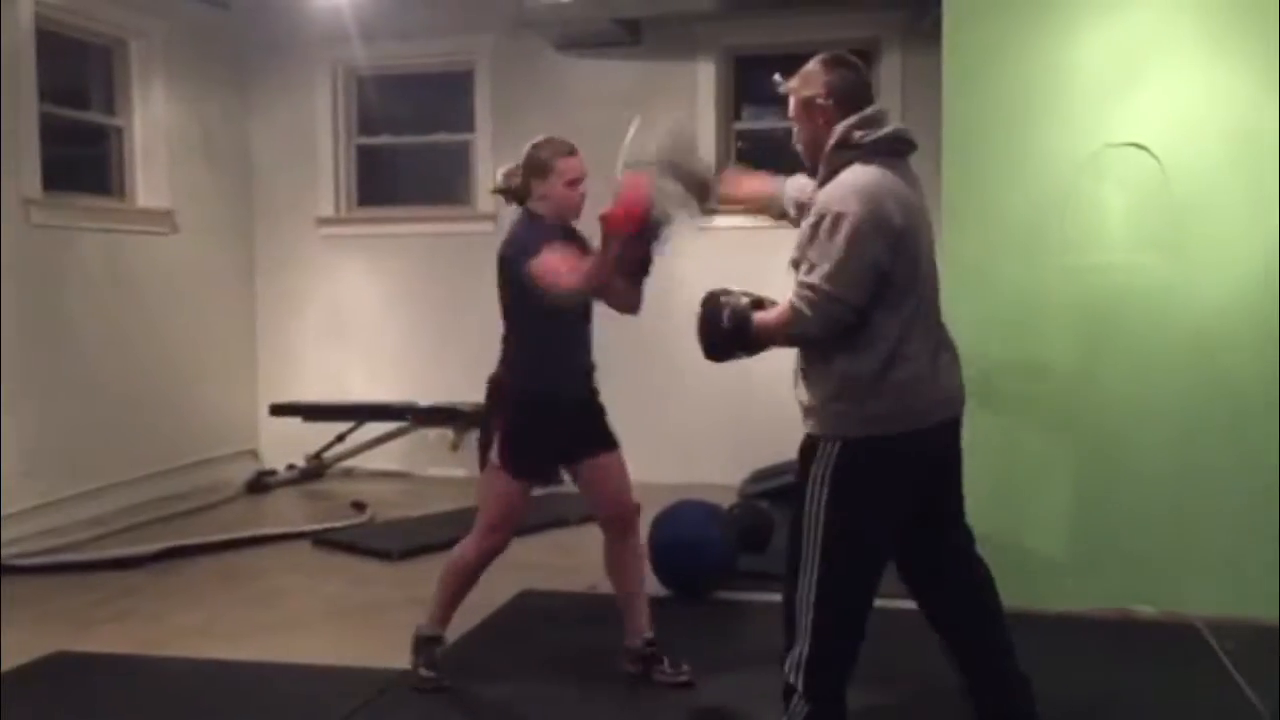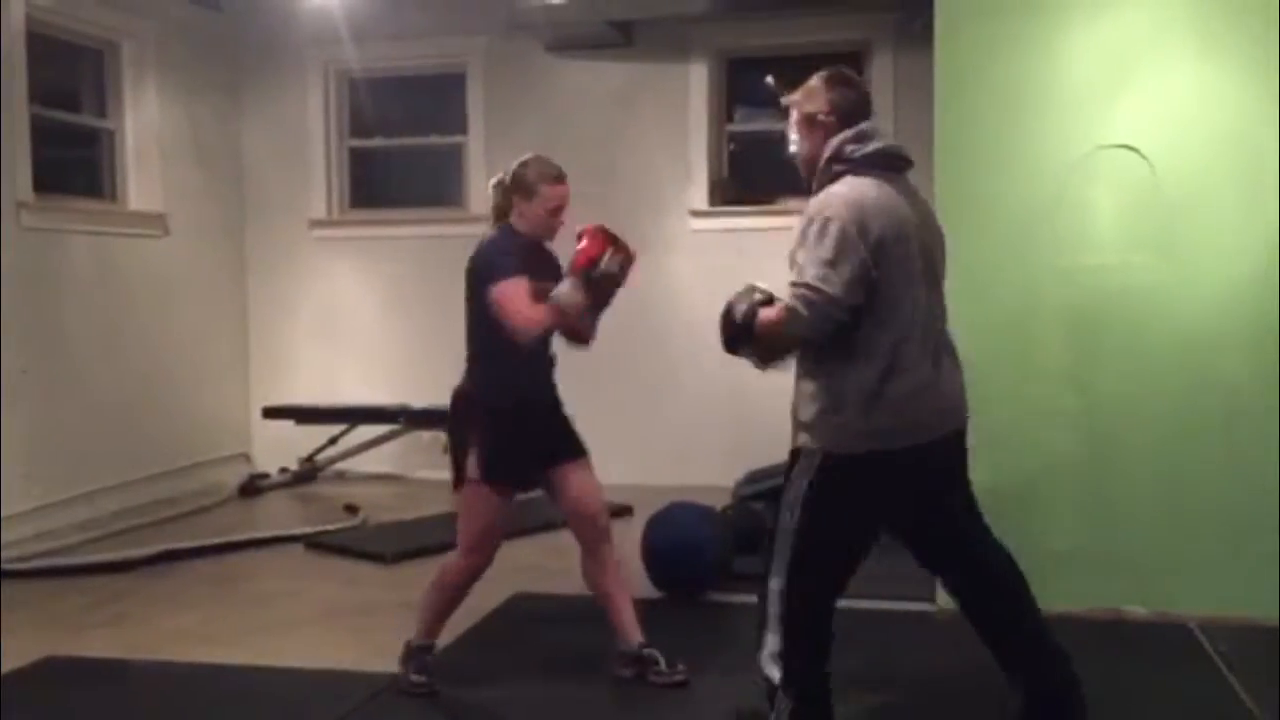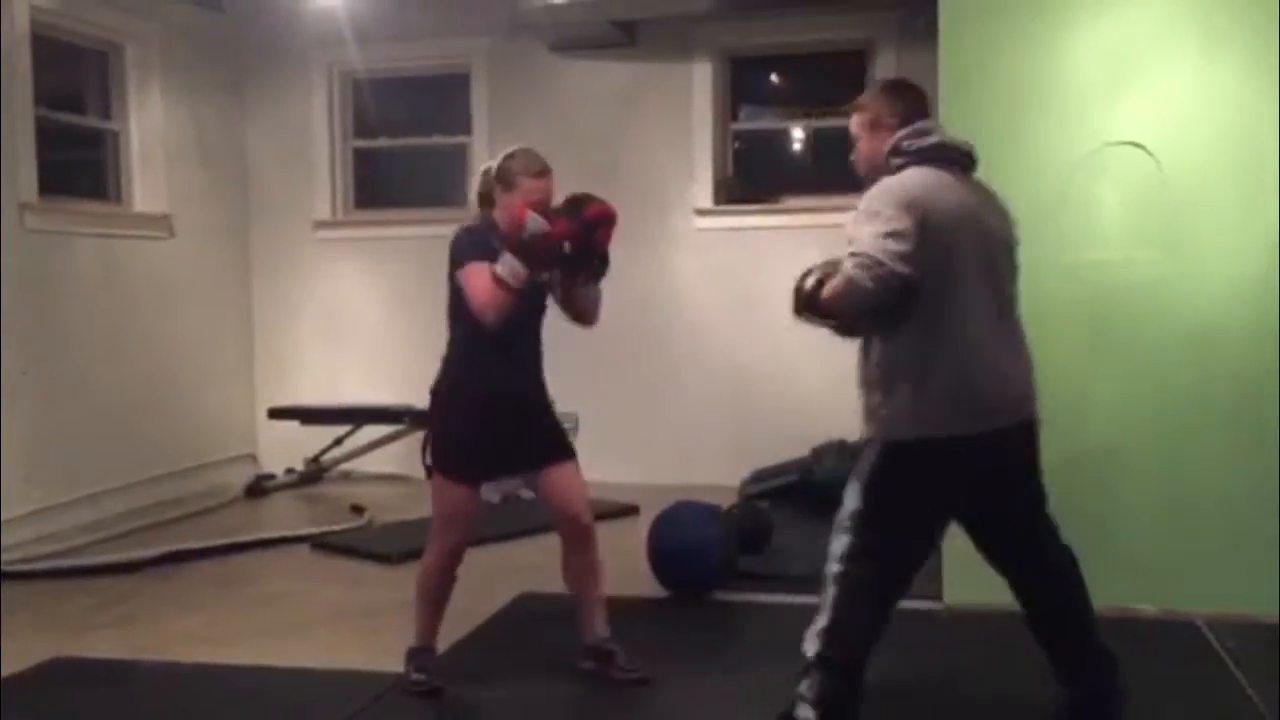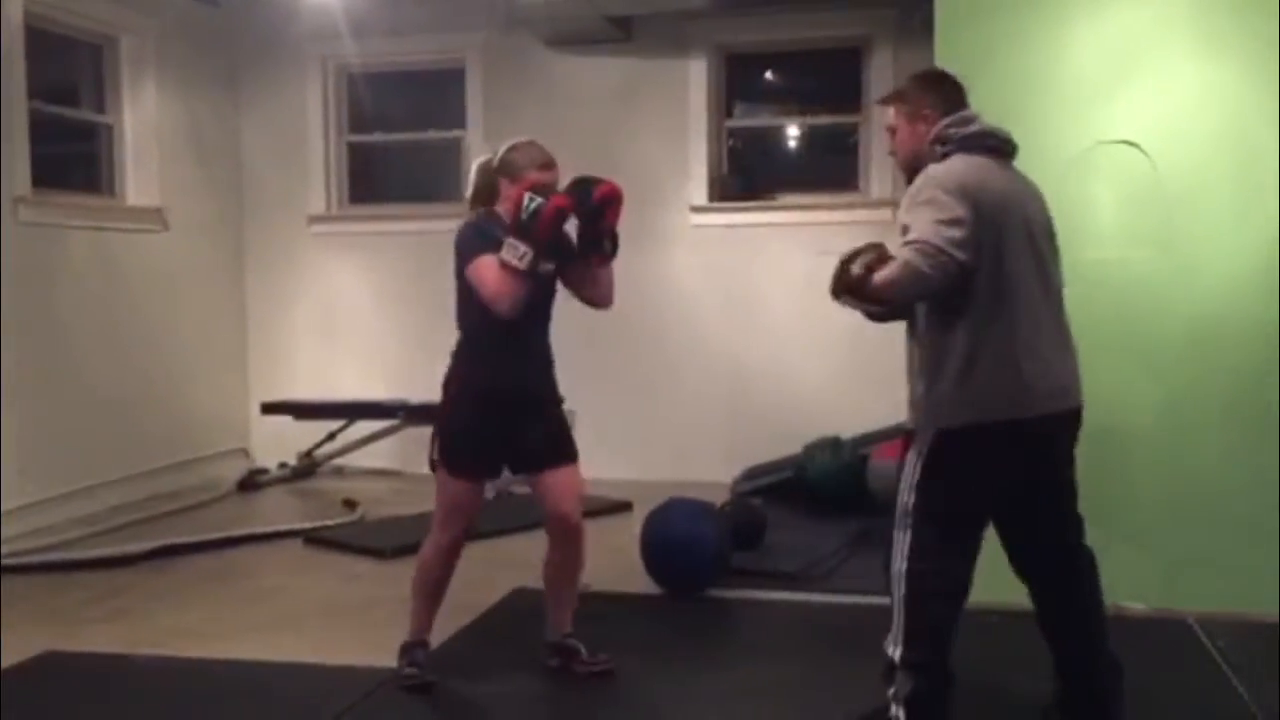
dt=0.2s
person 1, frame 1
left shoulder: (851, 195)
right shoulder: (888, 175)
left elbow: (817, 315)
right elbow: (793, 196)
left wrist: (745, 325)
right wrist: (715, 183)
left hip: (865, 427)
right hip: (929, 414)
left knee: (825, 587)
right knee: (949, 568)
person 1, frame 2
left shoulder: (838, 206)
right shoulder: (909, 200)
left elbow: (810, 317)
left wrist: (752, 320)
right wrist: (780, 321)
left hip: (858, 439)
right hip: (937, 426)
left knee: (800, 588)
right knee: (977, 567)
person 1, frame 3
left shoulder: (895, 195)
right shoulder: (982, 197)
left elbow: (863, 289)
left wrist: (819, 295)
right wrist: (849, 300)
left hip: (922, 427)
right hip: (1006, 415)
left knee: (859, 576)
right knee: (1039, 560)
person 1, frame 4
left shoulder: (944, 181)
right shoulder: (1017, 183)
left elbow: (924, 271)
left wrist: (868, 282)
right wrist: (894, 286)
left hip: (970, 413)
right hip: (1048, 404)
left knee: (928, 566)
right knee: (1057, 556)
person 2, frame 1
left shoulder: (570, 237)
right shoulder: (526, 238)
left elbow: (627, 303)
right elbow: (571, 287)
left wrist: (634, 252)
right wrist: (620, 236)
left hip: (575, 401)
right hip: (522, 404)
left knee: (622, 516)
right knee: (491, 534)
left ankle: (640, 645)
right ankle: (431, 635)
person 2, frame 2
left shoulder: (544, 258)
right shoulder: (495, 253)
left elbow: (577, 334)
right elbow: (529, 329)
left wrist: (599, 287)
right wrist: (578, 281)
left hip: (539, 410)
right hip: (488, 415)
left knee: (595, 525)
right knee: (478, 548)
left ankle: (634, 649)
right ankle: (419, 650)
person 2, frame 3
left shoulder: (544, 243)
right shoulder: (471, 241)
left elbow: (586, 314)
right elbow: (490, 310)
right wrist: (524, 254)
left hip: (527, 403)
right hip: (467, 404)
left knee: (578, 519)
right knee: (450, 540)
left ankle: (596, 642)
right ankle: (422, 652)
person 2, frame 4
left shoulder: (548, 235)
right shoulder: (476, 235)
left elbow: (600, 296)
right elbow: (504, 300)
left wrist: (598, 233)
right wrist: (525, 235)
left hip: (536, 397)
right hip: (476, 399)
left knee: (568, 522)
right knee: (448, 533)
left ankle: (560, 638)
right ankle: (416, 644)
